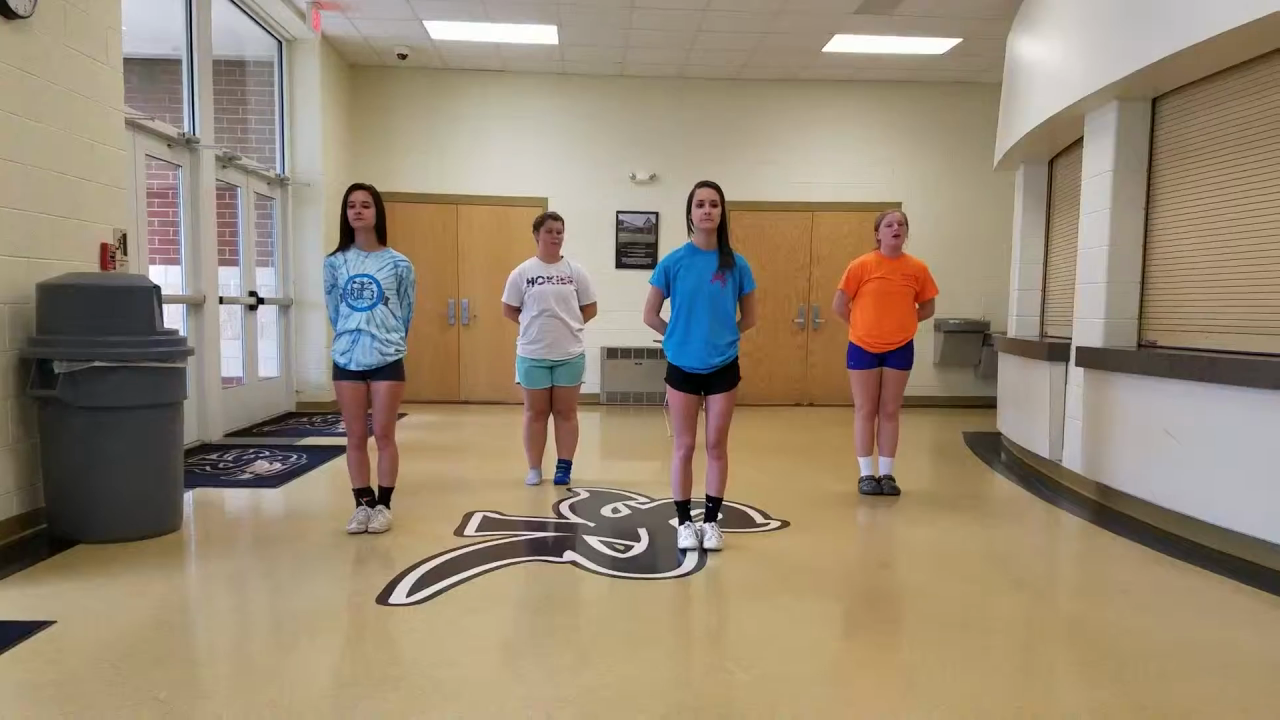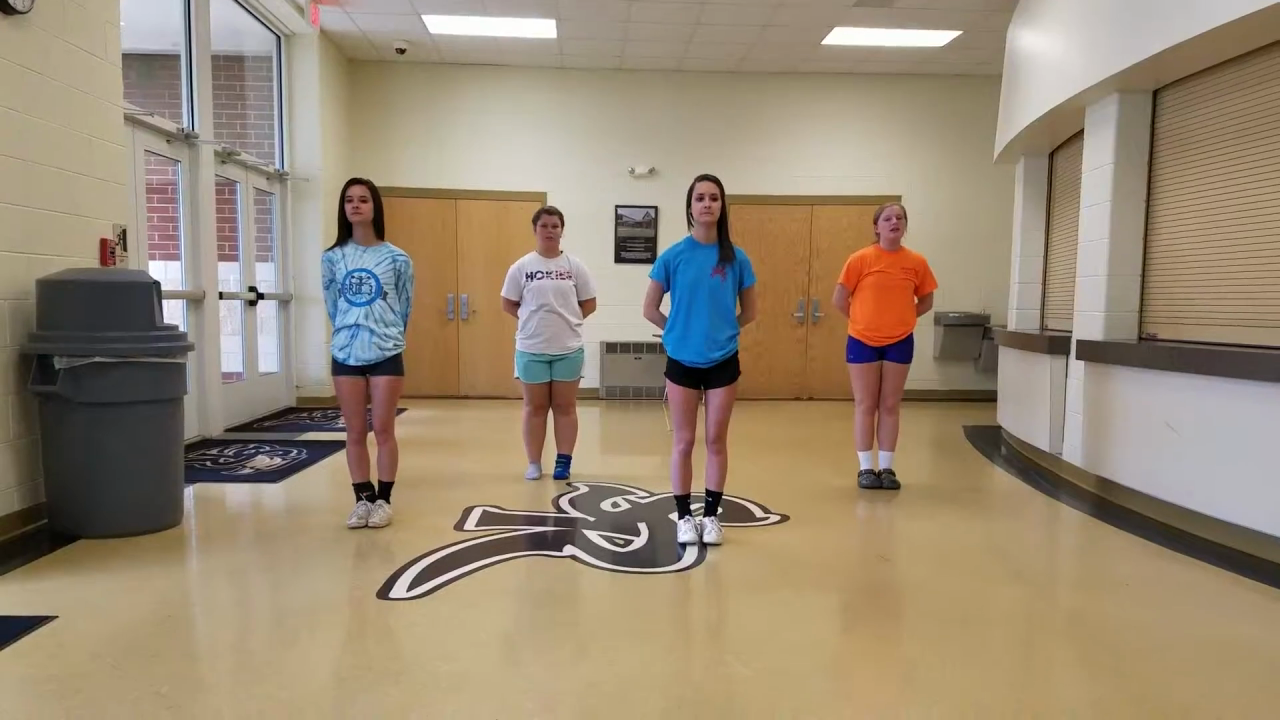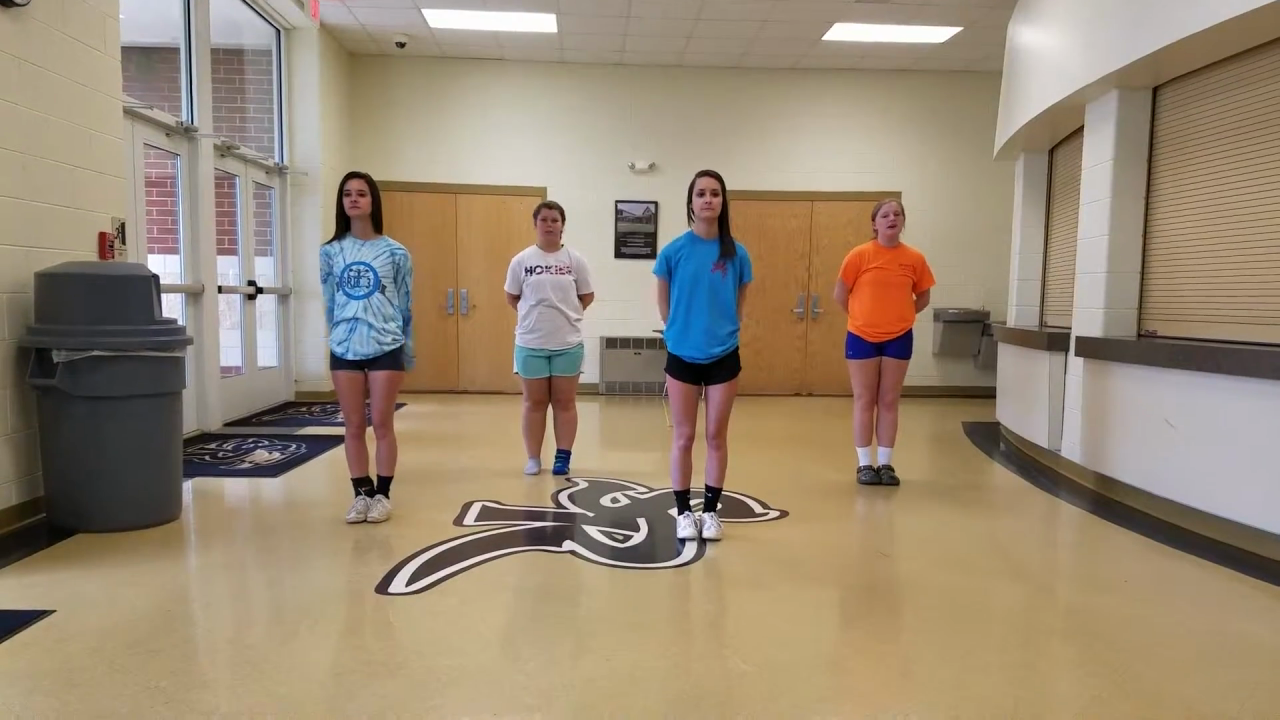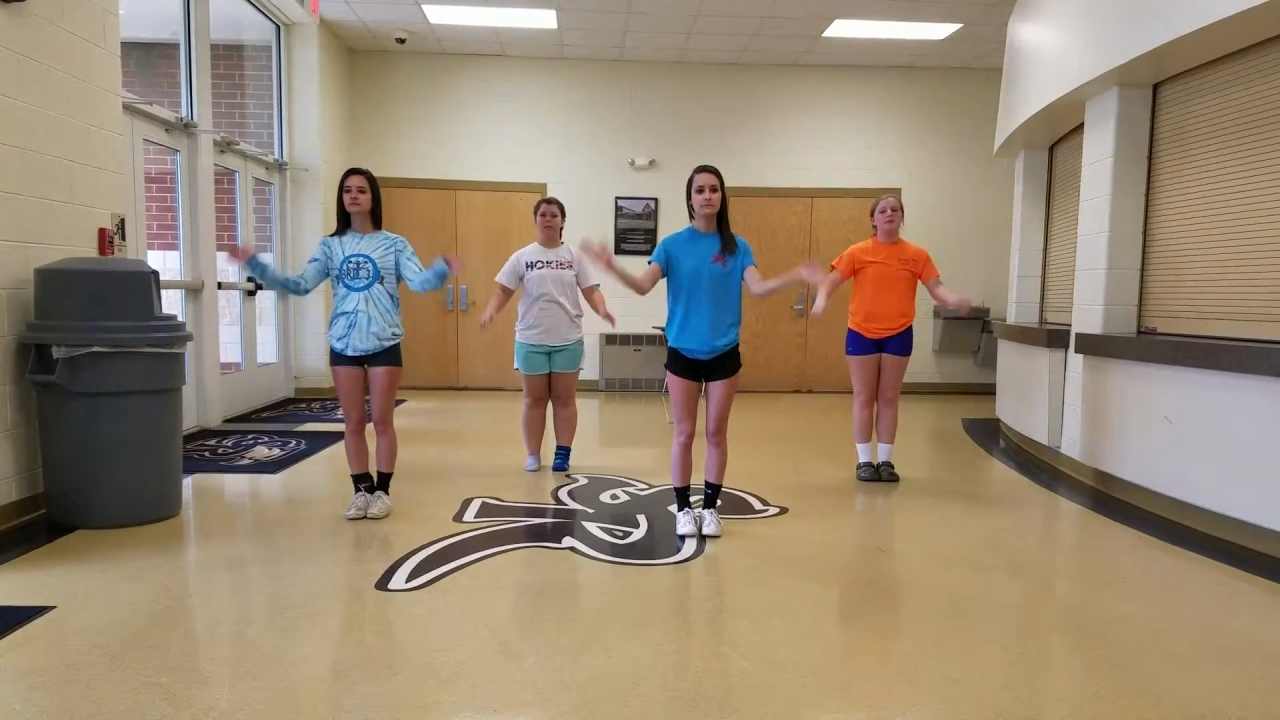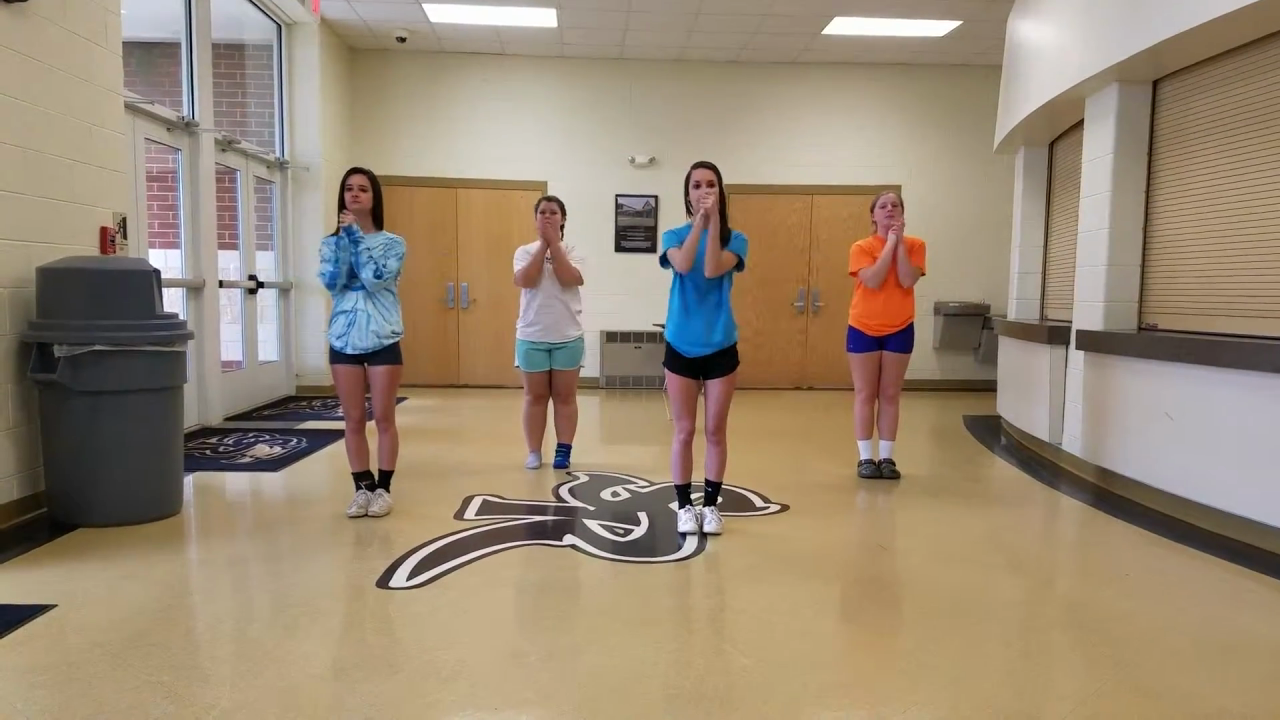
dt=0.3s
person 1, frame 1
left shoulder: (736, 265)
right shoulder: (672, 263)
left elbow: (748, 318)
right elbow: (650, 315)
left wrist: (720, 336)
right wrist: (681, 337)
left hip: (723, 368)
right hip: (682, 367)
left knee: (716, 447)
right knee: (684, 447)
left ankle: (711, 521)
right ankle: (684, 522)
person 1, frame 2
left shoulder: (736, 258)
right shoulder: (673, 257)
left elbow: (749, 312)
right elbow: (650, 309)
left wrist: (720, 332)
right wrist: (681, 332)
left hip: (723, 362)
right hip: (682, 361)
left knee: (716, 442)
right knee: (684, 442)
left ankle: (711, 516)
right ankle: (684, 517)
person 1, frame 3
left shoulder: (736, 254)
right shoulder: (673, 252)
left elbow: (739, 309)
right elbow: (664, 307)
left wrist: (722, 333)
right wrist: (680, 335)
left hip: (724, 358)
right hip: (682, 357)
left knee: (716, 437)
right knee: (683, 437)
left ankle: (711, 511)
right ankle: (683, 512)
person 1, frame 4
left shoulder: (737, 247)
right shoulder: (672, 245)
left elbow: (757, 288)
right elbow: (643, 286)
left wrist: (794, 276)
right wrist: (613, 267)
left hip: (724, 353)
right hip: (683, 351)
left knee: (716, 434)
right knee: (684, 434)
left ankle: (710, 508)
right ankle: (683, 509)
person 1, frame 5
left shoulder: (735, 239)
right shoulder: (674, 236)
left elbow: (713, 270)
right elbow: (683, 266)
left wrist: (714, 219)
right wrist: (699, 217)
left hip: (720, 347)
right hip: (681, 347)
left knee: (715, 431)
right knee: (684, 431)
left ankle: (711, 505)
right ankle: (684, 507)
person 2, frame 1
left shoulder: (398, 264)
right shoulder: (335, 263)
left elbow: (405, 314)
right elbow: (334, 313)
right wrist: (348, 342)
left hip: (387, 360)
right hip: (346, 360)
left knee: (384, 436)
right knee: (355, 437)
left ankle: (383, 505)
right ankle: (362, 504)
person 2, frame 2
left shoulder: (396, 258)
right shoulder: (333, 258)
left elbow: (404, 309)
right elbow: (333, 308)
left hip: (385, 355)
right hip: (345, 355)
left knee: (383, 430)
right knee: (355, 432)
left ankle: (383, 499)
right ankle: (363, 498)
person 2, frame 3
left shoulder: (395, 252)
right shoulder: (331, 252)
left elbow: (405, 306)
right elbow: (331, 306)
left wrist: (406, 351)
right wrist: (344, 335)
left hip: (385, 350)
right hip: (344, 350)
left knee: (382, 425)
right knee: (354, 427)
left ankle: (383, 494)
right ankle: (362, 493)
person 2, frame 4
left shoulder: (394, 245)
right shoulder: (330, 246)
left elbow: (418, 282)
right elbow: (300, 285)
left wrist: (440, 271)
right wrist: (257, 265)
left hip: (384, 343)
right hip: (344, 344)
left knee: (382, 420)
right knee: (353, 422)
left ankle: (382, 490)
right ankle: (361, 490)
person 2, frame 5
left shoulder: (392, 243)
right shoulder: (331, 242)
left elbow: (376, 279)
right elbow: (331, 283)
left wrist: (355, 235)
right wrist: (343, 236)
left hip: (383, 341)
right hip: (344, 341)
left knee: (383, 418)
right knee: (354, 420)
left ankle: (383, 488)
right ankle: (362, 488)
person 3, frame 1
left shoulder: (917, 268)
right shoulder: (861, 265)
left elbow: (928, 308)
right elbow: (839, 304)
left wrist: (901, 323)
right wrist: (862, 326)
left hip: (899, 349)
right hip: (863, 347)
left knee: (890, 412)
right knee: (865, 411)
left ankle: (887, 474)
right ankle: (866, 474)
person 3, frame 2
left shoulder: (916, 262)
right shoulder: (860, 259)
left elbow: (926, 302)
right elbow: (839, 299)
left wrist: (899, 318)
right wrist: (862, 320)
left hip: (899, 343)
right hip: (863, 341)
left knee: (890, 406)
right knee: (865, 405)
left ankle: (886, 468)
right ankle: (866, 468)
person 3, frame 3
left shoulder: (915, 259)
right shoulder: (859, 255)
left elbow: (923, 298)
right elbow: (840, 295)
left wrist: (900, 318)
right wrist: (861, 320)
left hip: (898, 339)
right hip: (862, 337)
left knee: (889, 402)
right knee: (864, 400)
left ankle: (885, 463)
right ankle: (864, 464)
person 3, frame 4
left shoulder: (916, 254)
right shoulder: (858, 252)
left elbow: (936, 287)
right elbow: (832, 279)
left wrist: (954, 299)
right wrist: (821, 299)
left hip: (899, 334)
right hip: (862, 333)
left knee: (889, 399)
right knee: (863, 397)
left ankle: (885, 460)
right ankle: (864, 460)
person 3, frame 5
left shoulder: (914, 245)
right shoulder: (862, 247)
left elbow: (908, 280)
right elbow: (872, 281)
left wrist: (899, 242)
right wrist: (889, 244)
left hip: (899, 330)
right hip: (863, 329)
left knee: (890, 395)
right knee: (865, 394)
left ankle: (886, 458)
right ankle: (865, 458)
person 4, frame 1
left shoulder: (575, 271)
right shoulder: (522, 272)
left elbow: (590, 308)
right elbow: (509, 310)
left wrist: (568, 325)
right wrist: (533, 325)
left hip: (569, 354)
right hip: (533, 354)
left knee: (566, 412)
right knee: (535, 412)
left ankle: (564, 467)
right ankle: (534, 468)
person 4, frame 2
left shoulder: (575, 266)
right shoulder: (521, 266)
left elbow: (589, 304)
right elbow: (508, 304)
left wrist: (566, 321)
right wrist: (533, 320)
left hip: (568, 348)
right hip: (531, 349)
left knee: (565, 407)
right knee: (534, 407)
left ankle: (563, 462)
right ankle: (534, 463)
person 4, frame 3
left shoulder: (575, 260)
right shoulder: (521, 260)
left elbow: (586, 298)
right elbow: (512, 299)
left wrist: (566, 318)
right wrist: (533, 318)
left hip: (568, 343)
right hip: (530, 344)
left knee: (564, 402)
right knee: (534, 402)
left ankle: (563, 457)
right ankle: (533, 458)
person 4, frame 4
left shoulder: (574, 256)
right shoulder: (522, 256)
left elbow: (591, 291)
right elbow: (504, 290)
left wrist: (601, 309)
right wrist: (491, 310)
left hip: (568, 340)
right hip: (531, 340)
left knee: (564, 399)
right knee: (534, 399)
left ankle: (562, 453)
right ankle: (533, 455)
person 4, frame 5
left shoulder: (572, 251)
right shoulder: (525, 251)
left elbow: (569, 279)
right elbow: (524, 281)
left wrist: (554, 243)
right wrist: (542, 245)
left hip: (568, 336)
right hip: (531, 336)
left knee: (565, 396)
right knee: (535, 396)
left ankle: (563, 451)
right ankle: (534, 452)
